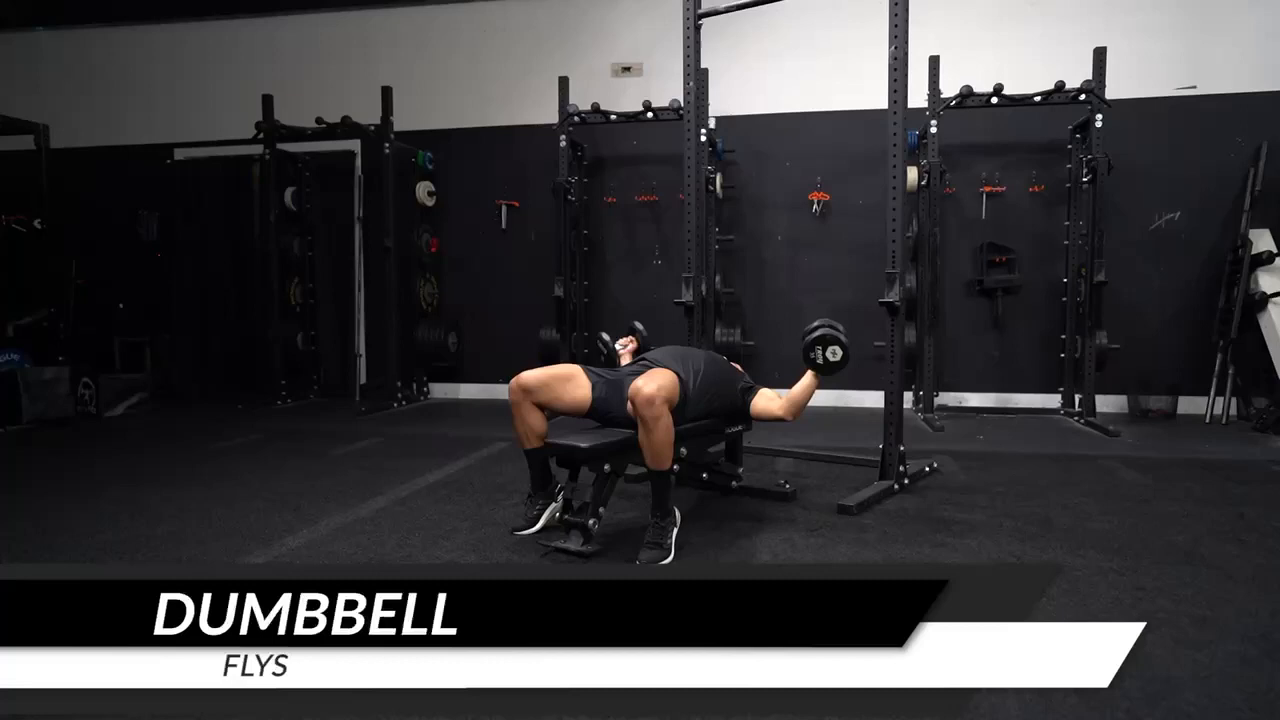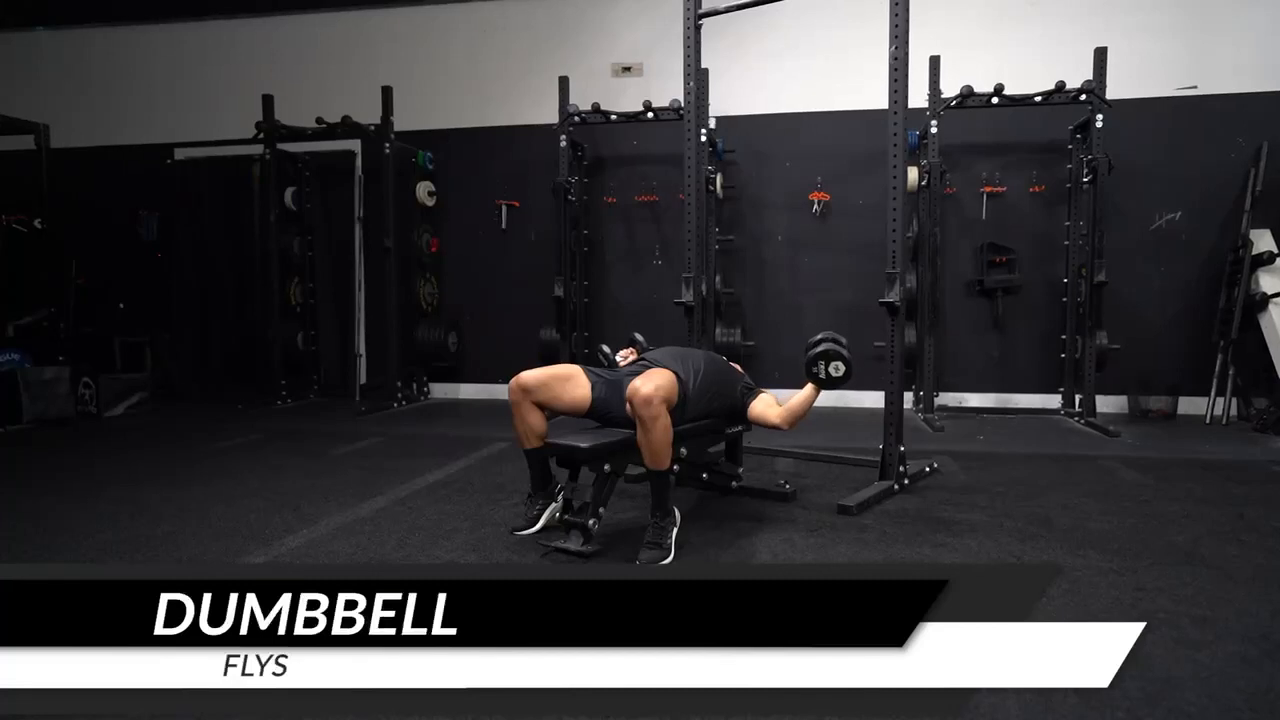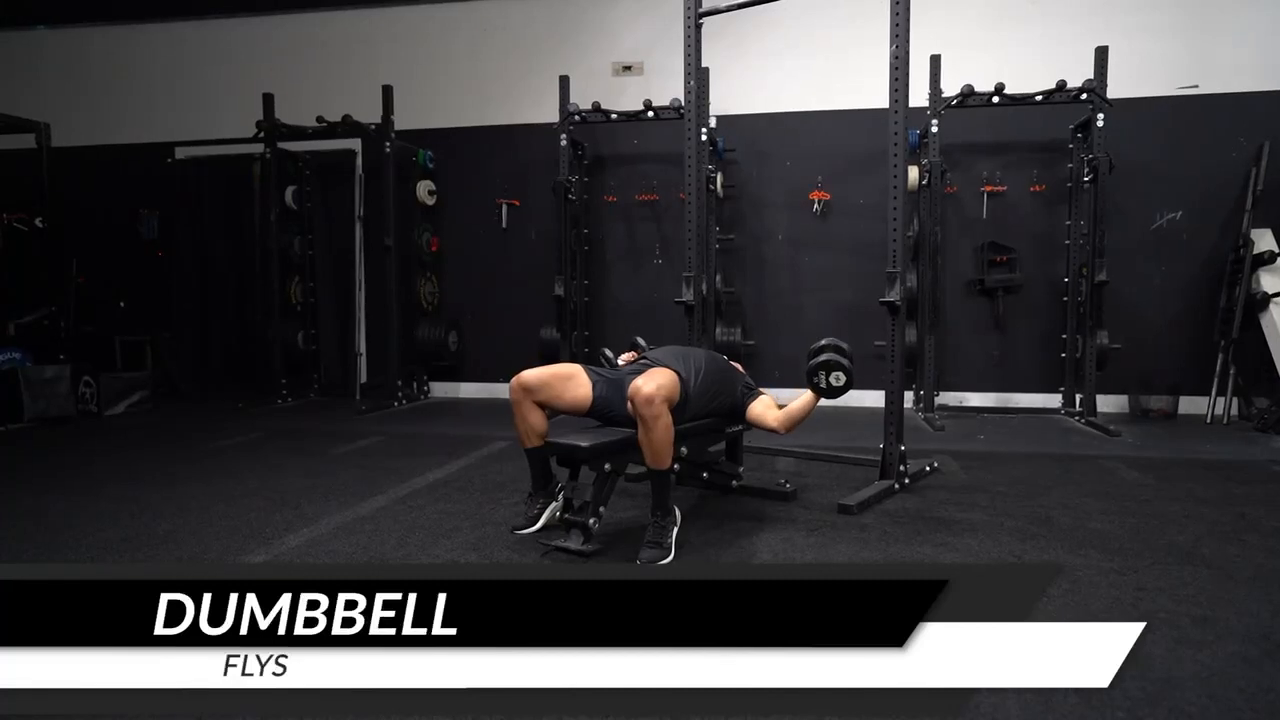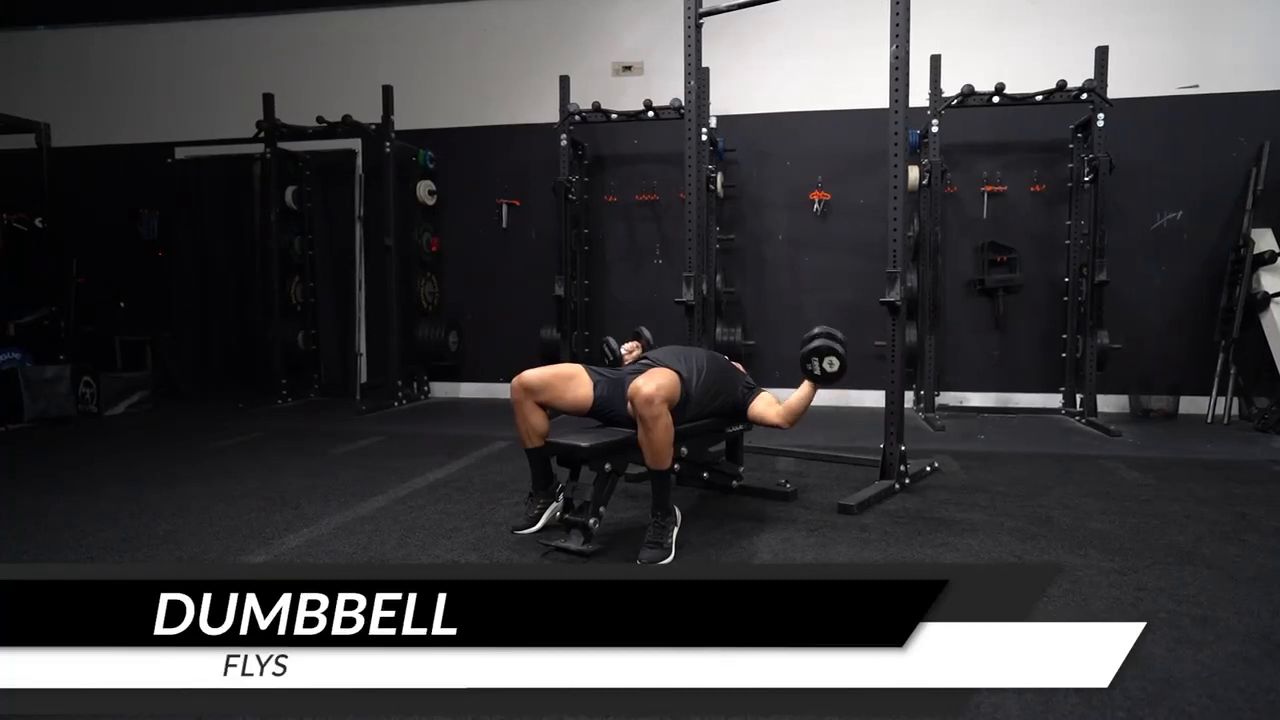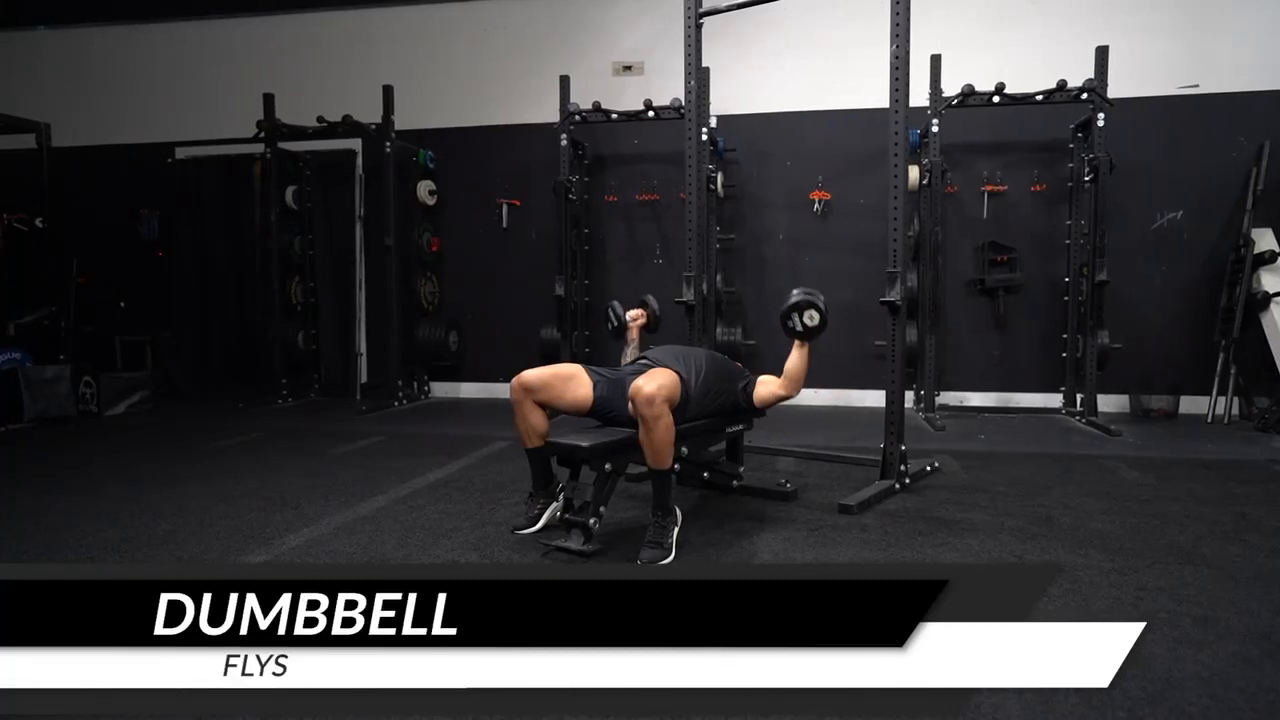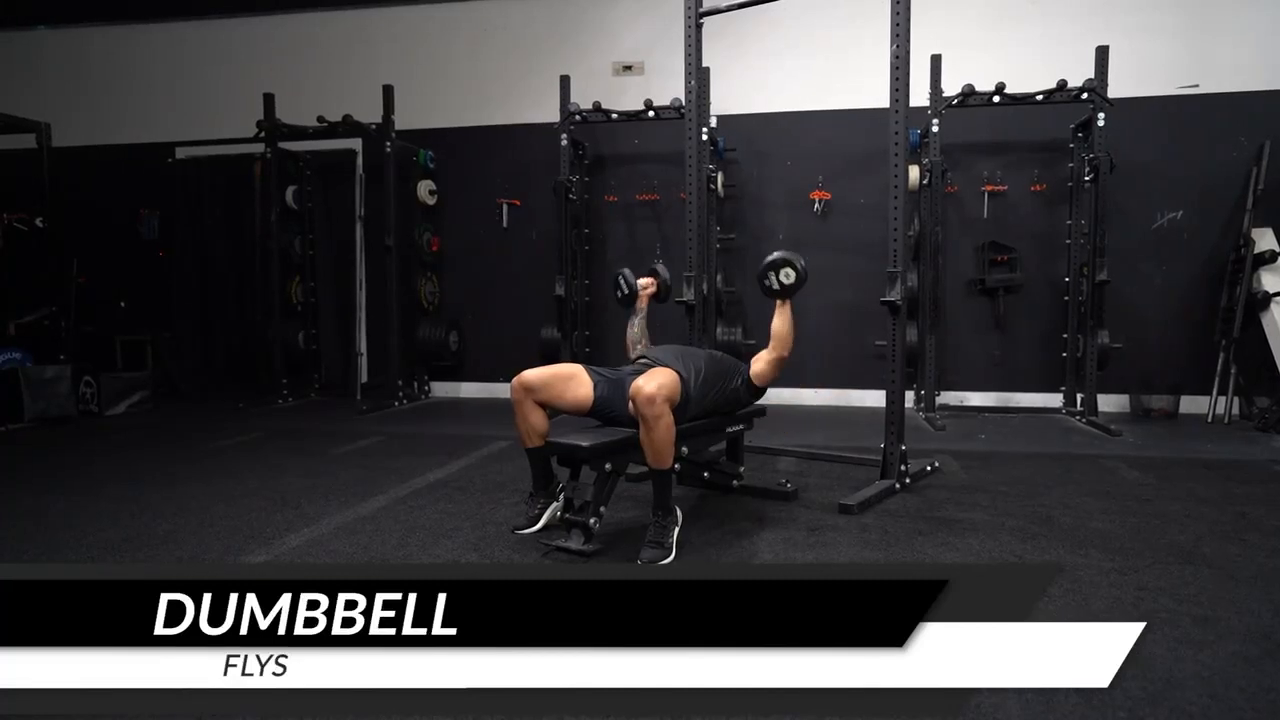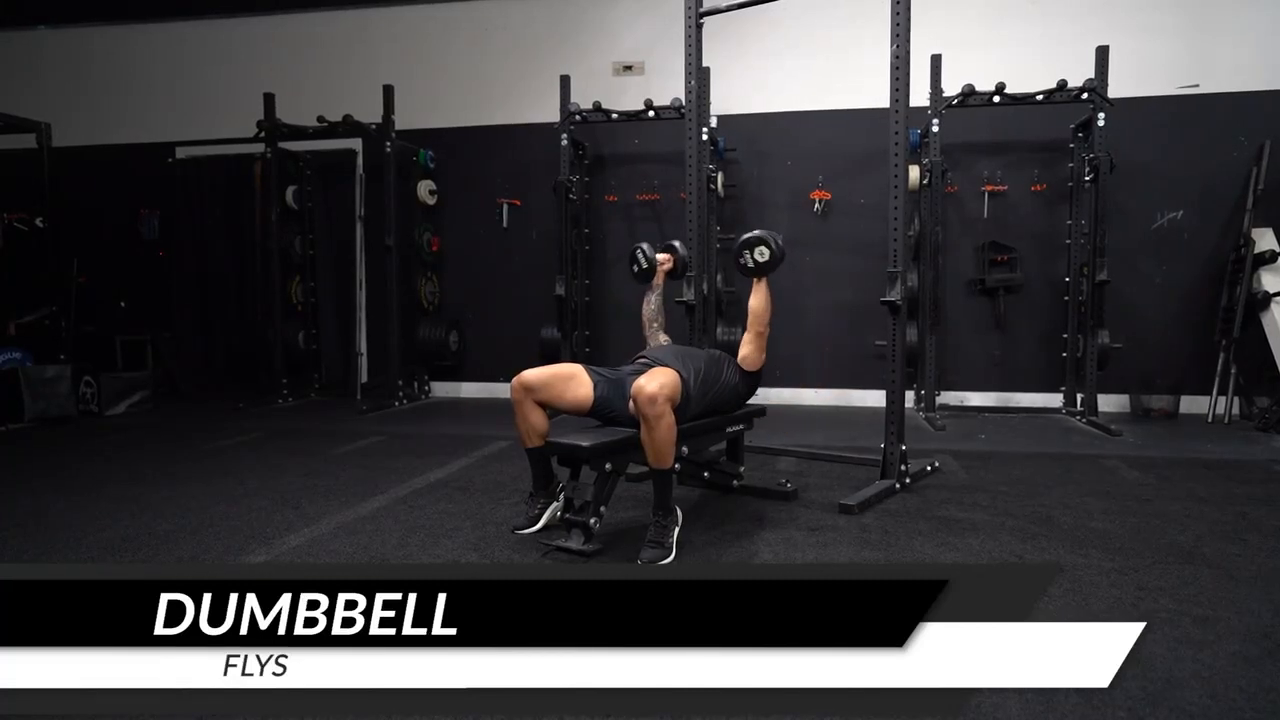
dt=0.2s
person 1, frame 1
left shoulder: (742, 389)
left elbow: (784, 410)
left wrist: (816, 369)
right wrist: (626, 356)
left hip: (651, 394)
right hip: (627, 379)
left knee: (647, 395)
right knee: (522, 386)
left ankle: (663, 518)
right ankle: (544, 494)
person 1, frame 2
left shoulder: (742, 390)
left elbow: (781, 418)
left wrist: (817, 381)
right wrist: (627, 364)
left hip: (651, 393)
right hip: (626, 381)
left knee: (645, 395)
right knee: (523, 386)
left ankle: (663, 518)
right ankle: (544, 494)
person 1, frame 3
left shoulder: (742, 389)
left elbow: (779, 422)
right wrist: (627, 363)
left hip: (652, 393)
right hip: (627, 378)
left knee: (647, 394)
right knee: (524, 385)
left ankle: (663, 517)
right ankle: (545, 493)
person 1, frame 4
left shoulder: (743, 388)
left elbow: (783, 416)
left wrist: (813, 378)
right wrist: (631, 358)
left hip: (653, 395)
left knee: (648, 394)
right knee: (525, 384)
left ankle: (664, 516)
right ankle: (545, 493)
person 1, frame 5
left shoulder: (742, 385)
left elbow: (787, 387)
left wrist: (801, 341)
right wrist: (634, 332)
left hip: (651, 394)
right hip: (631, 376)
left knee: (647, 393)
right knee: (525, 385)
left ankle: (664, 515)
right ankle: (545, 492)
person 1, frame 6
left shoulder: (741, 382)
right shoulder: (699, 359)
left elbow: (778, 352)
right elbow: (638, 350)
left wrist: (783, 301)
right wrist: (642, 301)
left hip: (653, 392)
right hip: (628, 377)
left knee: (647, 393)
right knee: (525, 385)
left ankle: (664, 515)
right ankle: (546, 493)
person 1, frame 7
left shoulder: (738, 379)
right shoulder: (697, 360)
left elbow: (758, 330)
right elbow: (654, 328)
left wrist: (759, 278)
right wrist: (659, 277)
left hip: (655, 392)
right hip: (624, 378)
left knee: (649, 393)
right knee: (524, 385)
left ankle: (665, 516)
right ankle: (546, 493)
